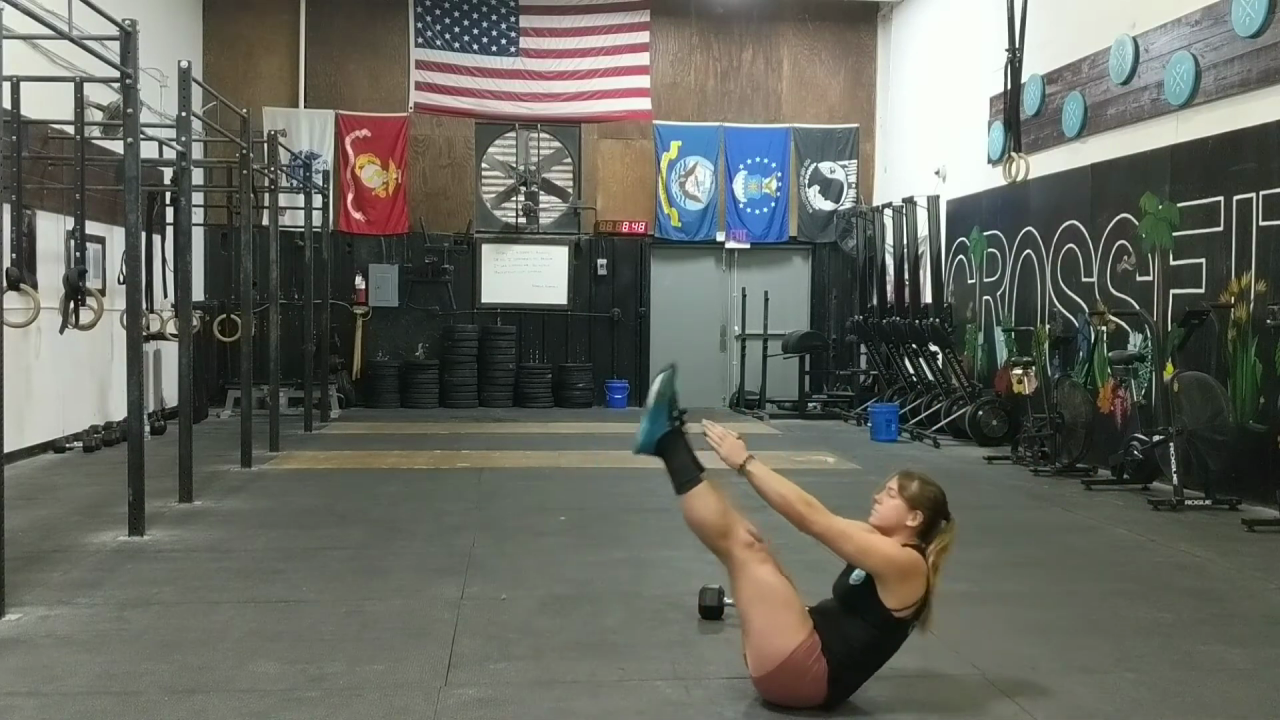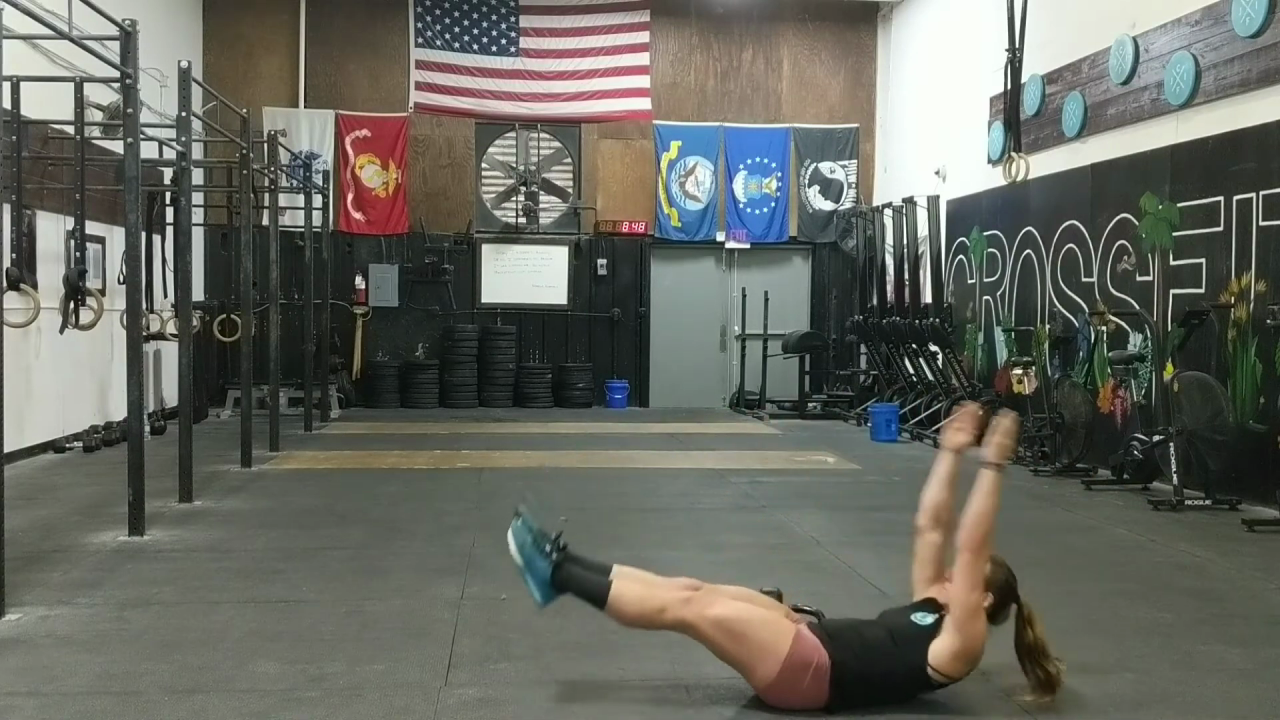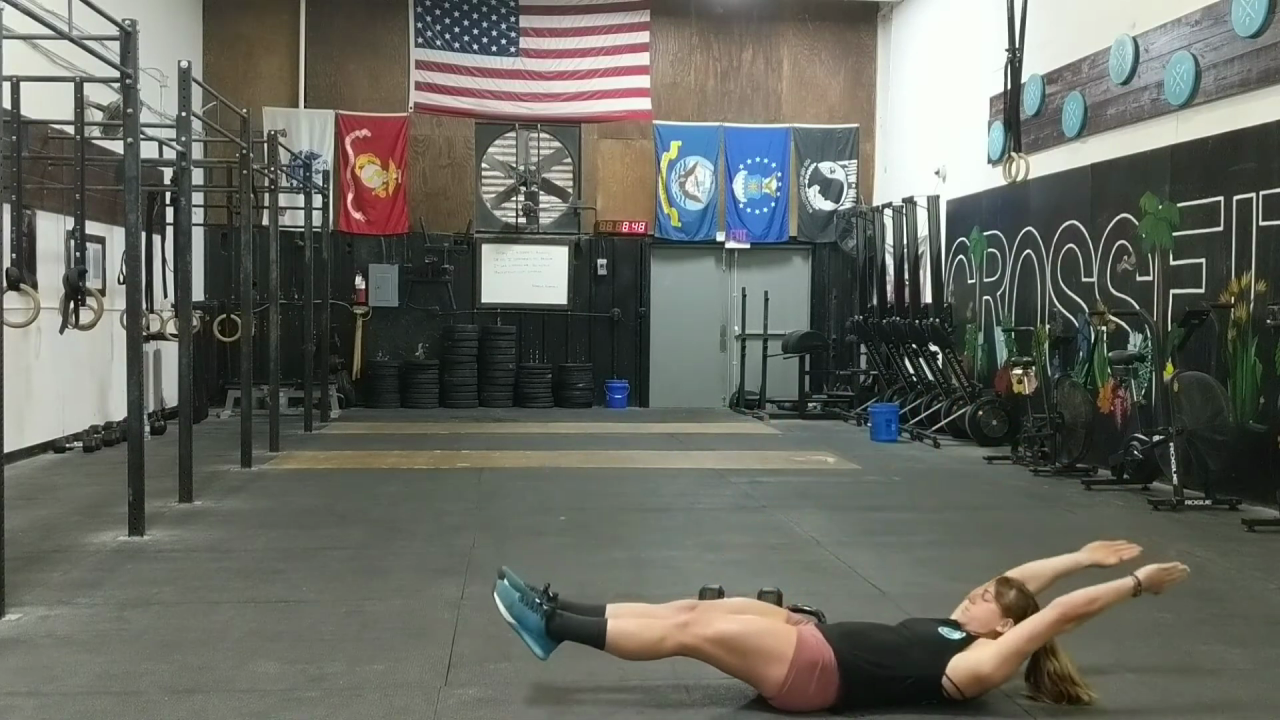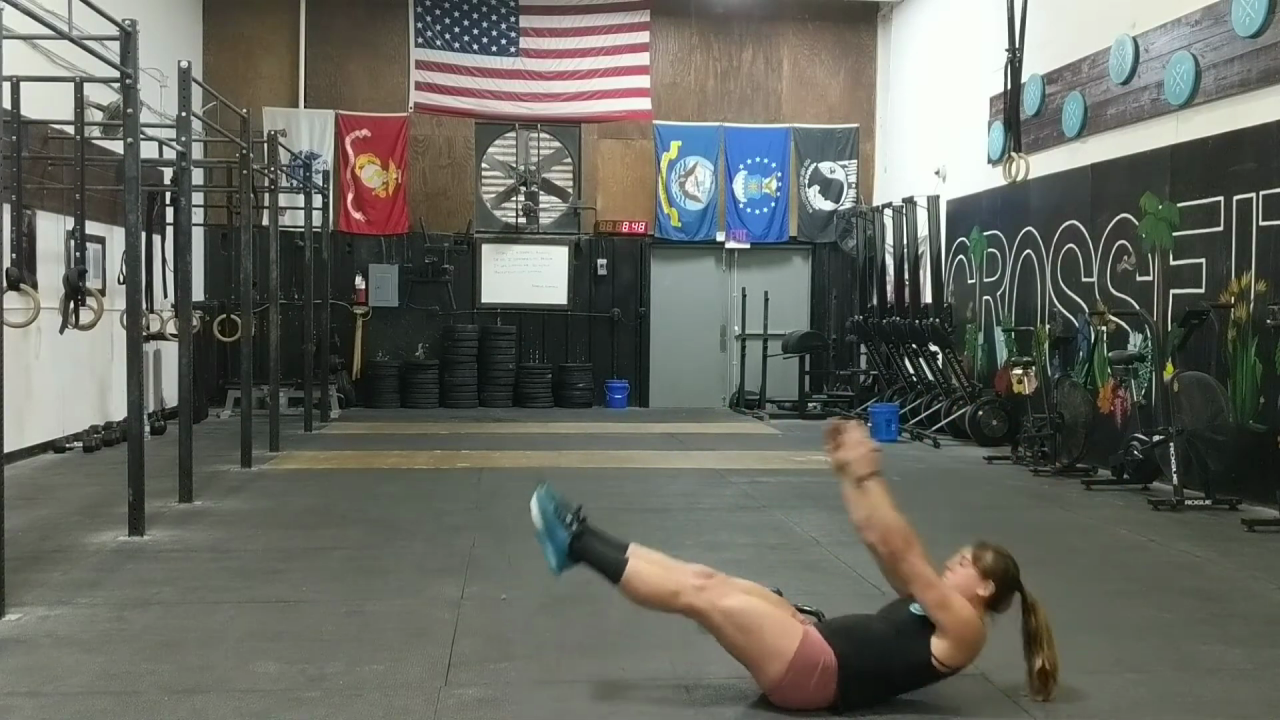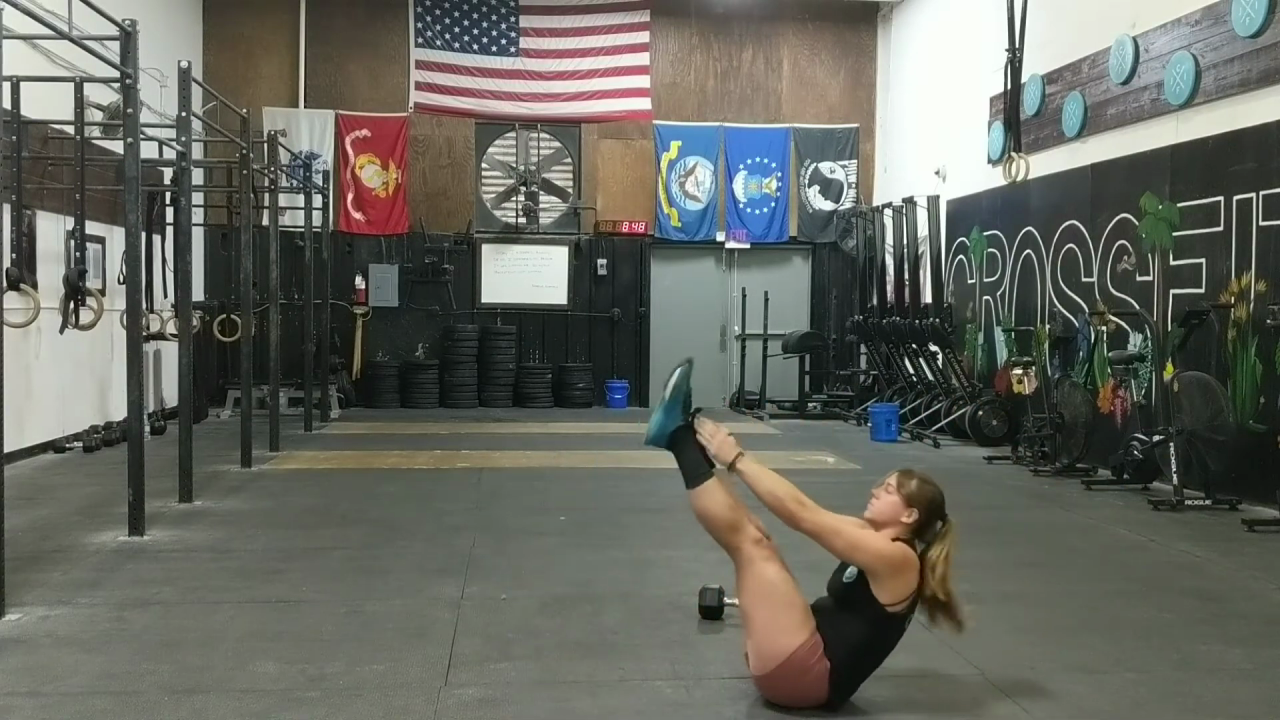
dt=0.4s
person 1, frame 1
left shoulder: (902, 564)
right shoulder: (881, 549)
left elbow: (813, 517)
right elbow: (813, 517)
left wrist: (744, 462)
right wrist: (744, 460)
left hip: (801, 675)
right hip: (791, 662)
left knee: (743, 546)
right knee: (741, 541)
left ankle: (669, 439)
right ankle: (669, 442)
person 1, frame 2
left shoulder: (963, 643)
right shoulder: (937, 605)
left elbow: (972, 547)
right elbow: (932, 527)
left wrist: (992, 466)
right wrist: (952, 451)
left hip: (811, 675)
right hip: (808, 644)
left knee: (683, 606)
right knee: (690, 590)
left ankle: (559, 573)
right ankle: (561, 565)
person 1, frame 3
right shoulder: (958, 634)
left elbow: (1052, 613)
right elbow: (1018, 578)
left wrist: (1135, 582)
right wrist: (1085, 555)
right hip: (813, 639)
left knee: (687, 629)
right knee: (693, 611)
left ankle: (557, 625)
right ankle: (558, 614)
person 1, frame 4
left shoulder: (963, 628)
right shoulder: (928, 602)
left elbow: (904, 552)
right elbow: (876, 537)
left wrist: (868, 476)
right wrist: (849, 470)
left hip: (814, 674)
right hip: (812, 643)
left knee: (696, 594)
right knee: (703, 578)
left ankle: (580, 546)
right ankle: (581, 538)
person 1, frame 5
left shoulder: (894, 560)
right shoulder: (874, 543)
left elbow: (802, 514)
right elbow: (809, 514)
left wrist: (735, 459)
right wrist: (739, 459)
left hip: (804, 676)
right hip: (793, 664)
left knee: (751, 542)
right knee: (750, 540)
left ankle: (681, 436)
